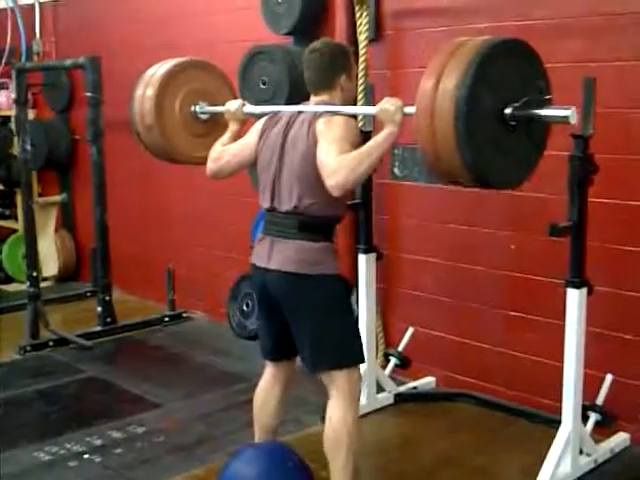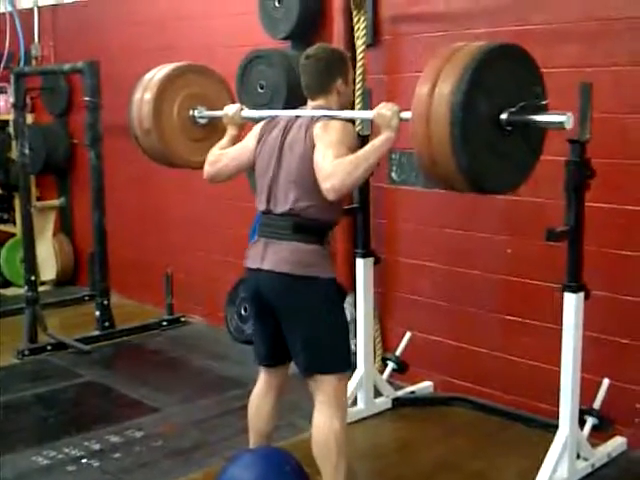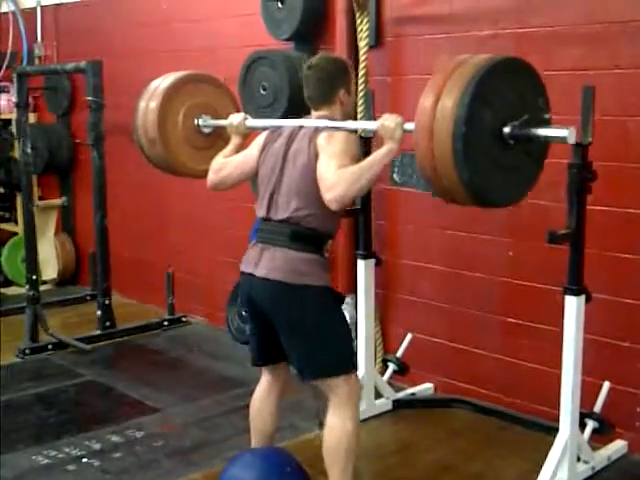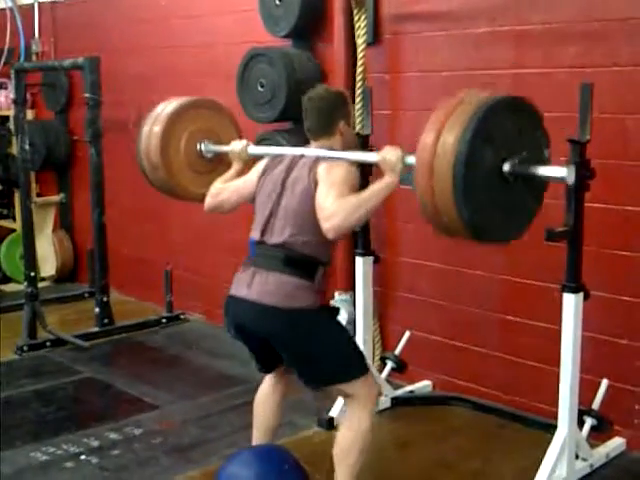
dt=0.2s
person 1, frame 1
left shoulder: (270, 122)
right shoulder: (335, 123)
left elbow: (215, 166)
right elbow: (338, 179)
left wrist: (233, 123)
right wrist: (388, 131)
left hip: (265, 261)
right hip: (308, 267)
left knee: (276, 369)
right knee: (344, 387)
person 1, frame 2
left shoulder: (268, 126)
right shoulder: (332, 127)
left elbow: (212, 169)
right elbow: (333, 182)
left wrist: (231, 128)
right wrist: (385, 136)
left hip: (258, 264)
right hip: (302, 270)
left knee: (270, 376)
right knee: (330, 394)
person 1, frame 3
left shoulder: (272, 135)
right shoulder: (336, 137)
left elbow: (216, 177)
right elbow: (336, 194)
left wrist: (236, 137)
right wrist: (388, 147)
left hip: (252, 273)
right hip: (296, 277)
left knee: (273, 375)
right knee: (344, 395)
person 1, frame 4
left shoulder: (272, 162)
right shoulder: (336, 167)
left elbow: (213, 202)
right elbow: (333, 222)
left wrist: (237, 164)
right wrist: (389, 178)
left hip: (239, 299)
right hip: (285, 303)
left knee: (279, 372)
right knee: (364, 394)
